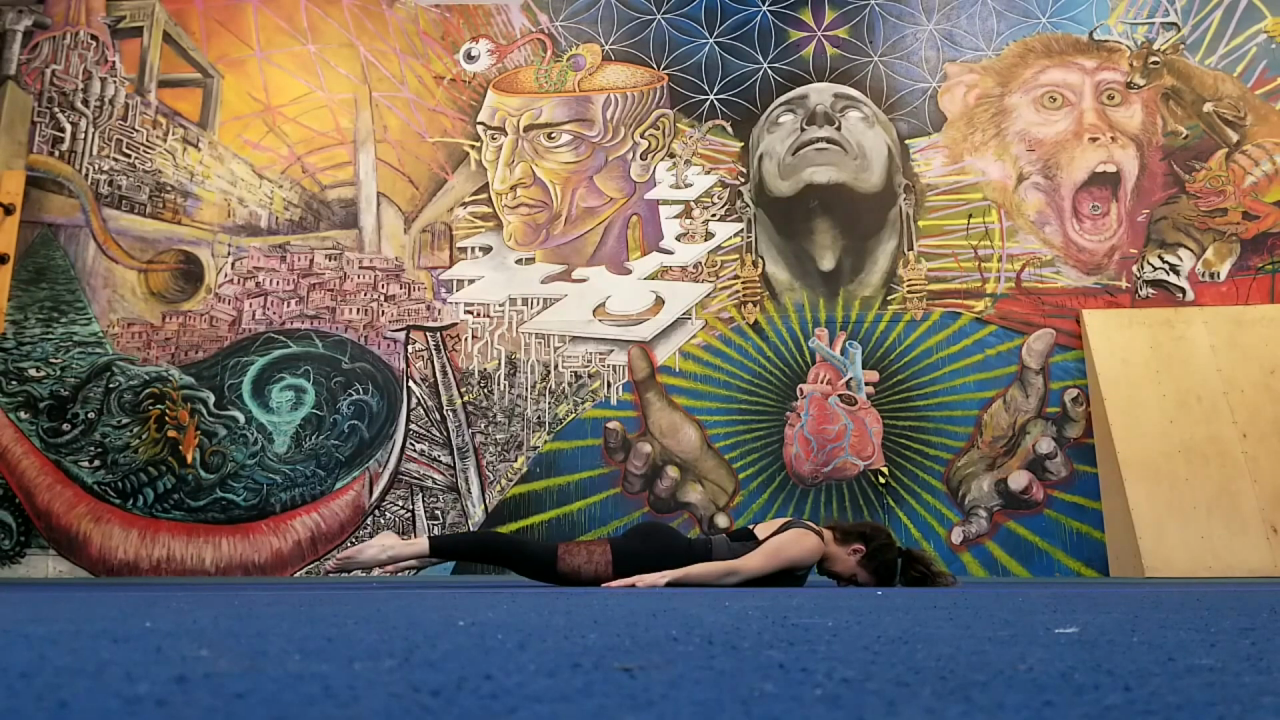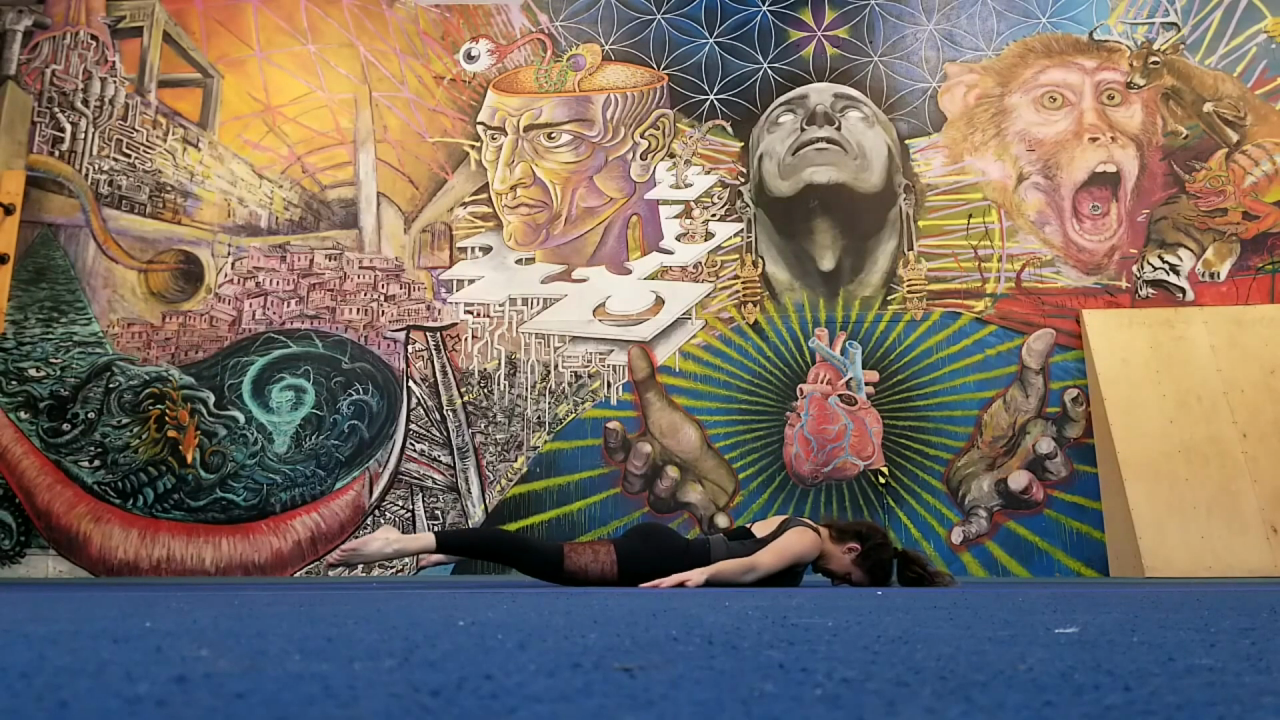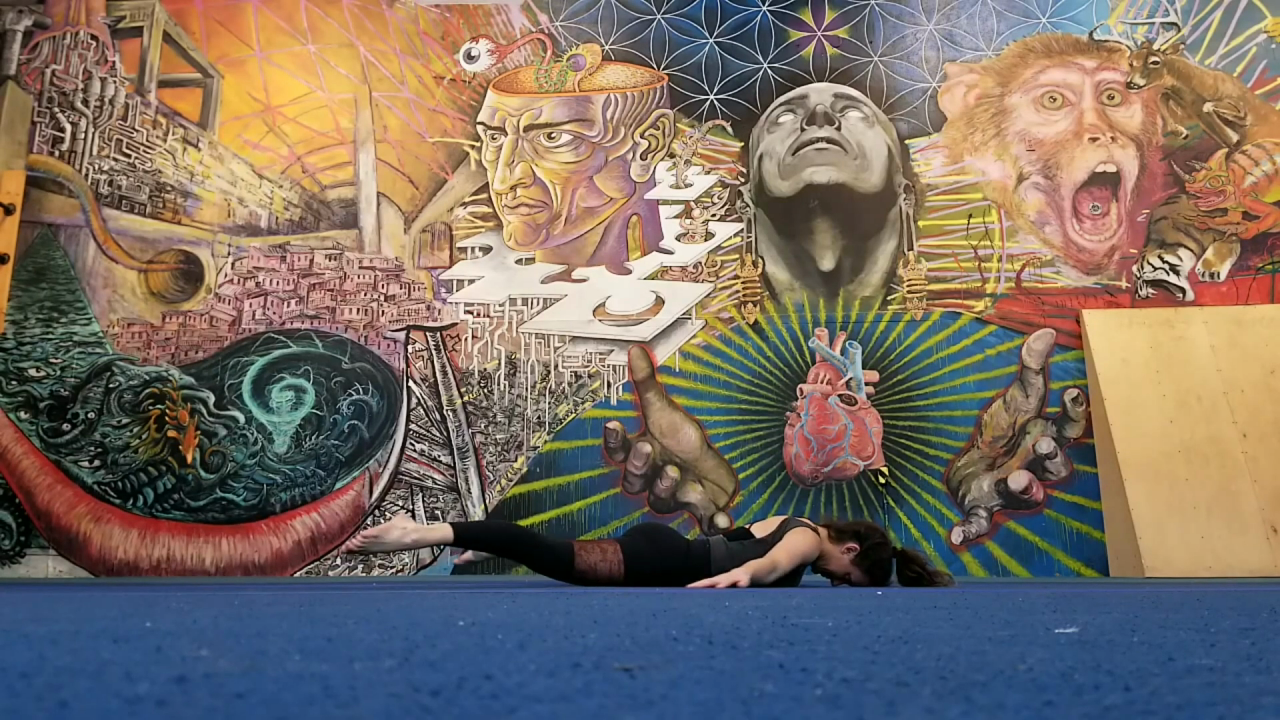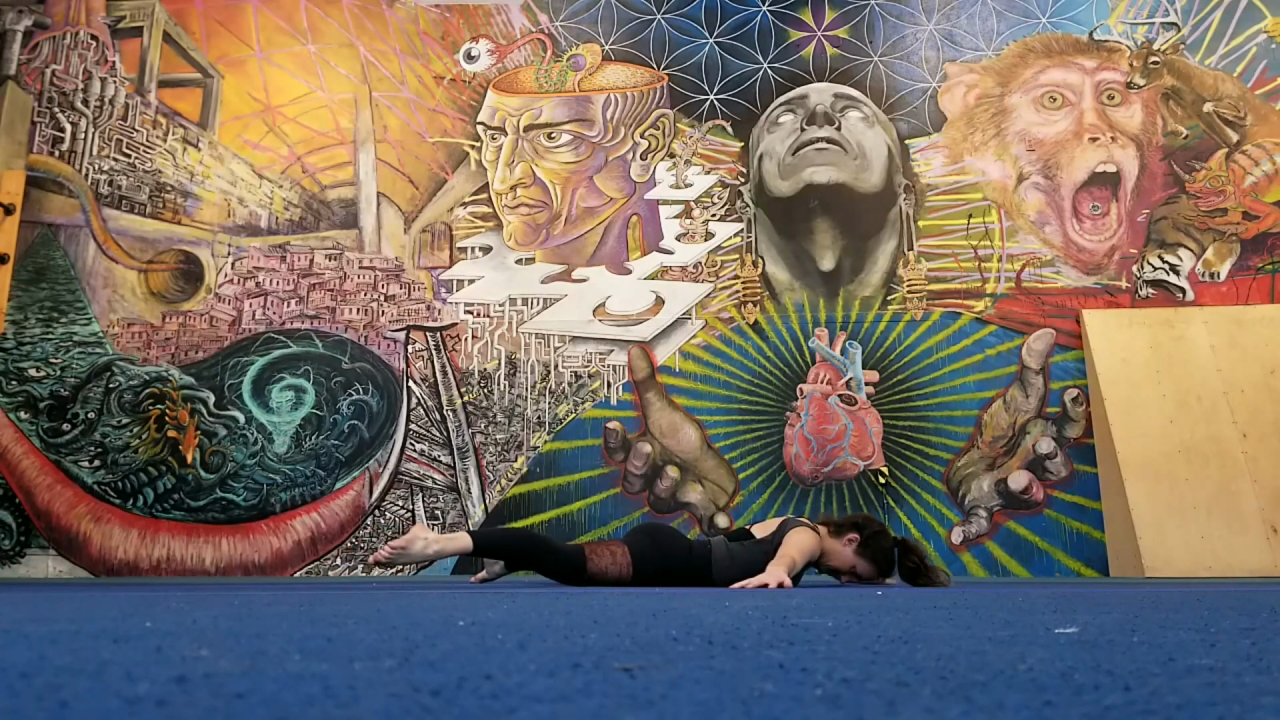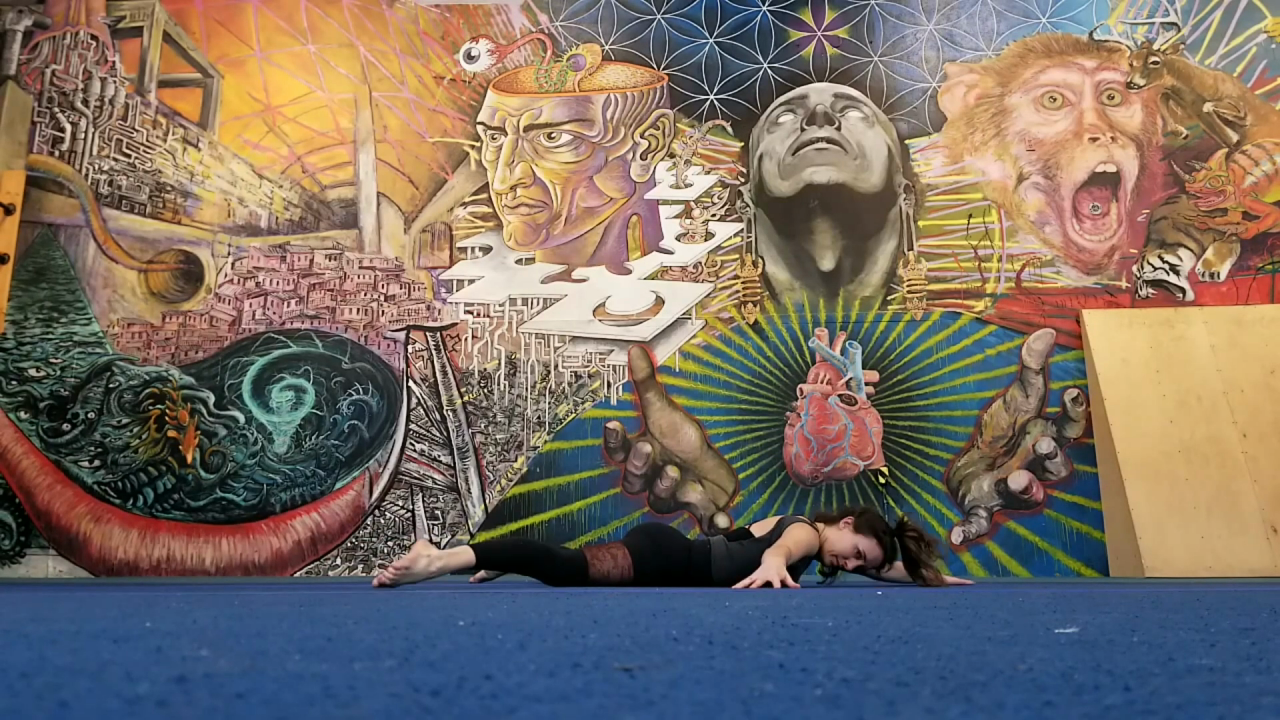
dt=0.2s
person 1, frame 1
left shoulder: (794, 528)
right shoulder: (809, 543)
right elbow: (739, 570)
right wrist: (668, 577)
left hip: (663, 547)
right hip: (657, 554)
right knee: (532, 559)
left ankle: (441, 550)
right ankle: (405, 549)
person 1, frame 2
left shoulder: (792, 525)
right shoulder: (810, 539)
right elbow: (755, 566)
right wrist: (705, 575)
left hip: (663, 549)
right hip: (659, 558)
right knee: (541, 559)
left ankle: (459, 550)
right ankle: (407, 543)
person 1, frame 3
left shoulder: (791, 523)
right shoulder: (810, 538)
right elbow: (771, 562)
right wrist: (746, 574)
left hip: (666, 552)
right hip: (660, 561)
right knee: (554, 557)
right ankle: (425, 532)
person 1, frame 4
left shoulder: (792, 528)
right shoulder: (811, 536)
right elbow: (781, 558)
right wrist: (774, 574)
left hip: (670, 554)
right hip: (665, 560)
right knee: (568, 561)
right ankle: (445, 542)
person 1, frame 5
left shoulder: (825, 546)
right shoulder: (808, 531)
left elbow: (888, 563)
right elbow: (774, 550)
left wrist: (936, 576)
right wrist: (774, 566)
left hip: (669, 563)
right hip: (663, 559)
right knee: (567, 568)
right ankle: (445, 558)
